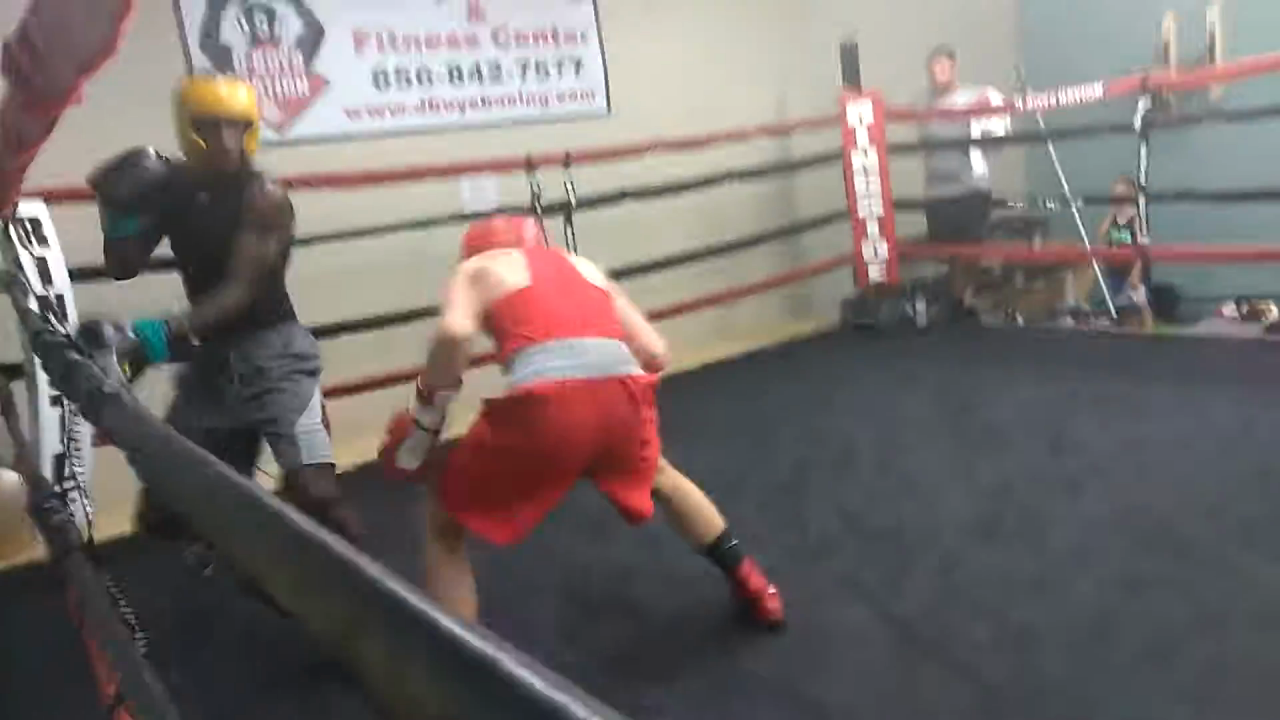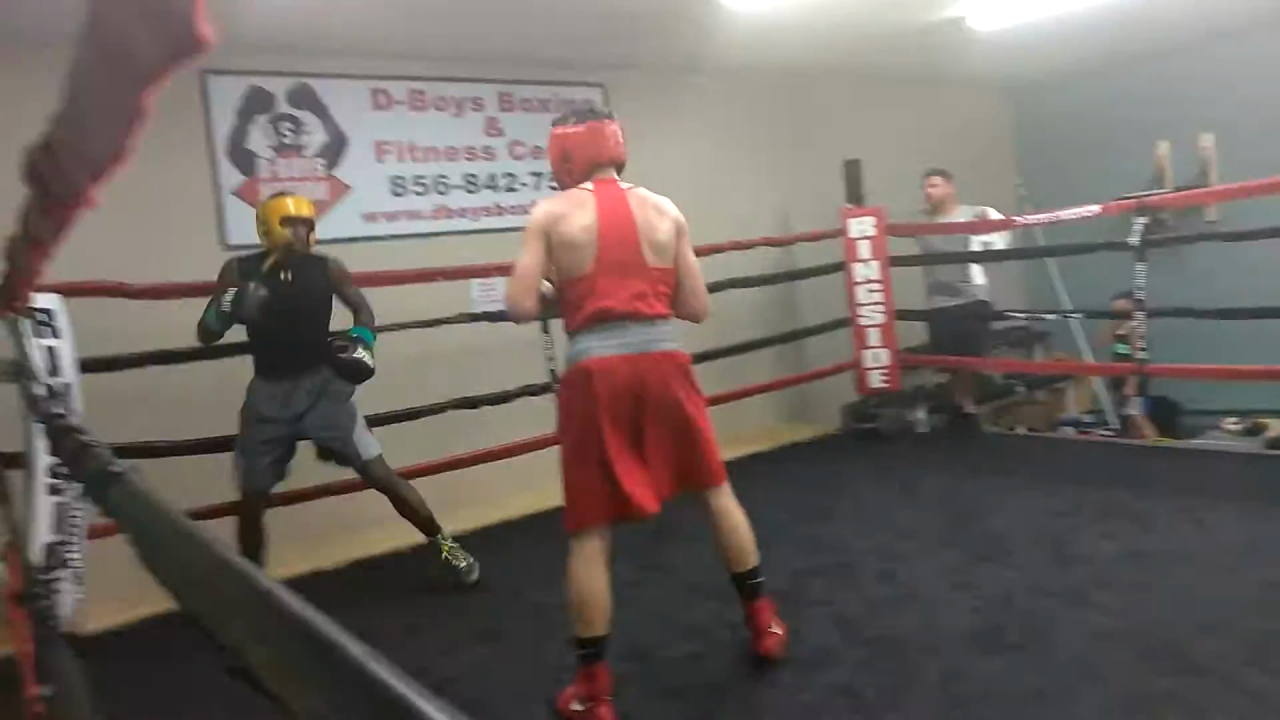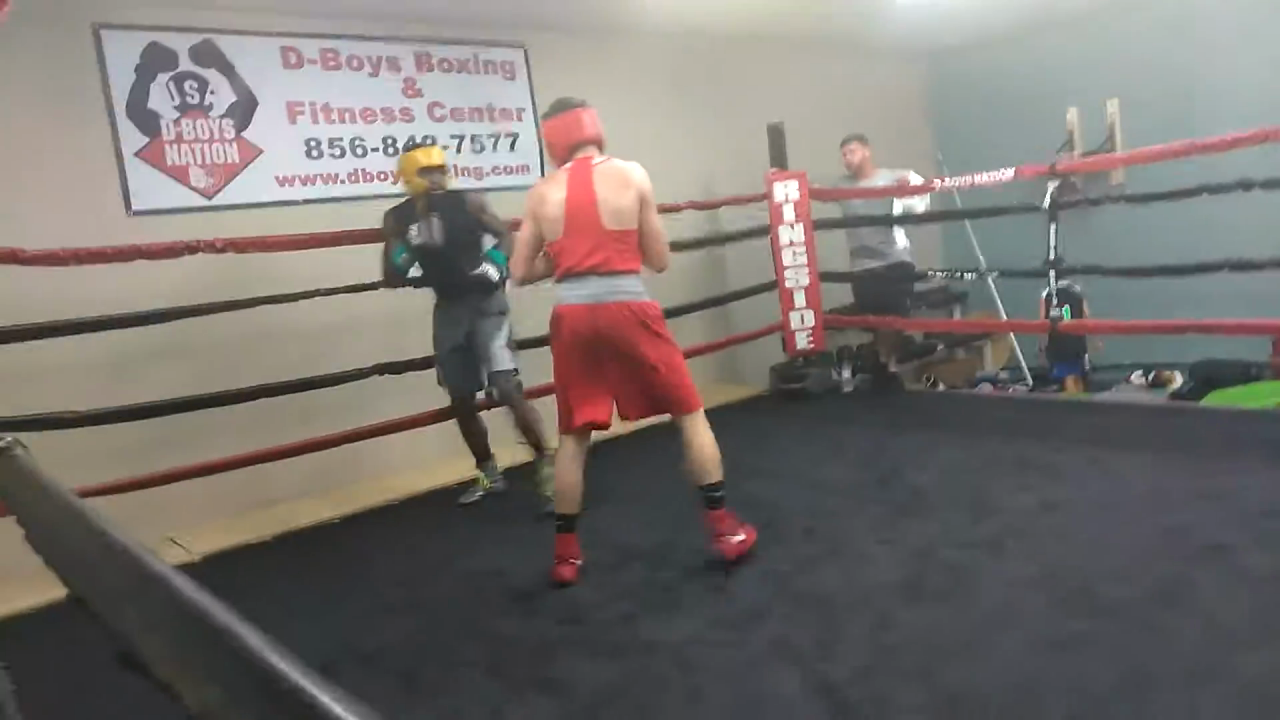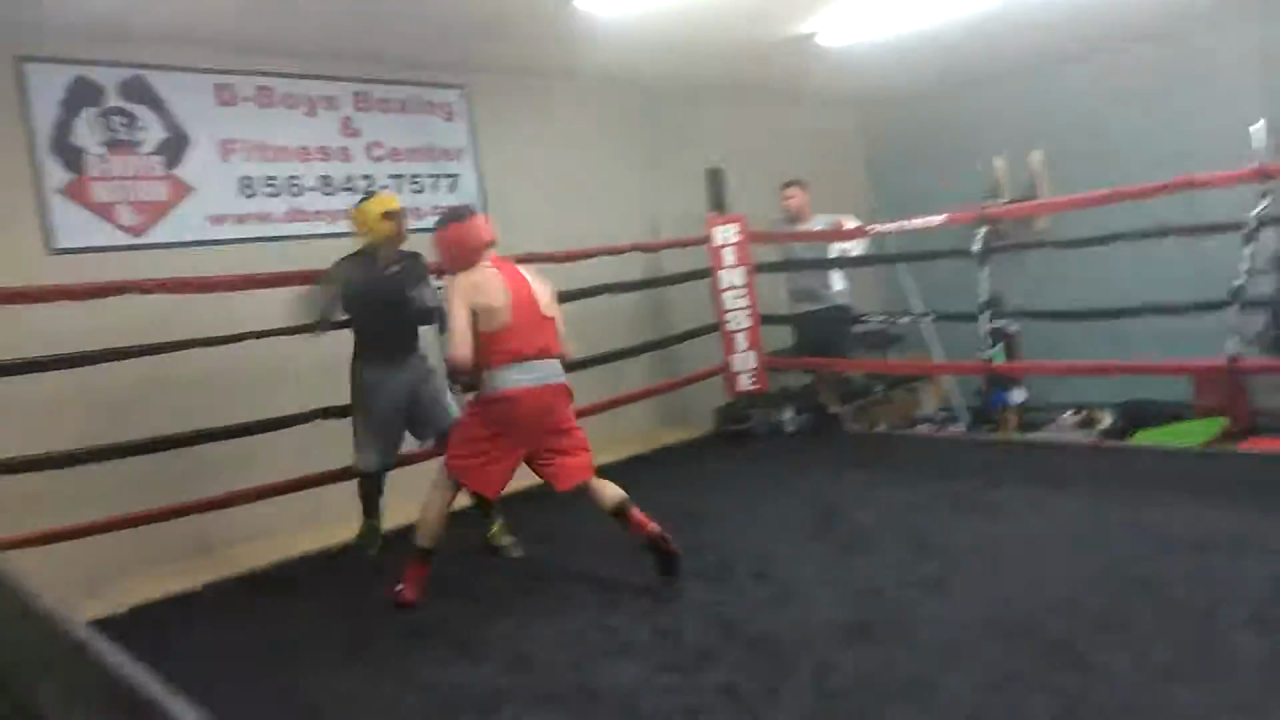
dt=1s
person 1, frame 1
left shoulder: (479, 268)
right shoulder: (588, 270)
left elbow: (454, 334)
right elbow: (654, 356)
left wrist: (424, 418)
left hip: (548, 403)
right hip: (620, 387)
left knee: (444, 525)
right knee: (657, 476)
right ankle: (753, 586)
person 1, frame 2
left shoulder: (551, 213)
right shoulder: (664, 209)
left elbow: (521, 305)
right elbow: (697, 307)
left hip: (596, 373)
right hip: (664, 362)
left knee: (590, 532)
right knee: (715, 490)
right ankle: (763, 619)
person 1, frame 3
left shoulder: (541, 192)
right shoulder: (631, 175)
left elbow: (520, 272)
right elbow: (658, 259)
left hip: (571, 315)
right hip: (627, 309)
left knee: (573, 435)
right knee: (690, 413)
left ankle: (566, 553)
right ankle: (722, 528)
person 1, frame 4
left shoulder: (463, 286)
right shoulder: (537, 279)
left elbow: (459, 356)
left wrist: (480, 365)
left hip: (504, 398)
right hip: (551, 390)
left knee: (447, 481)
right knee: (585, 477)
left ankle: (413, 579)
right ankle: (645, 529)
person 2, frame 1
left shoulder: (264, 198)
right shoulder: (169, 186)
left elbow: (240, 294)
right elbow: (122, 268)
left wrist: (155, 338)
right wrist: (120, 207)
left hip: (274, 354)
right hip: (208, 358)
left knee: (314, 492)
right knee: (161, 516)
person 2, frame 2
left shoulder: (325, 268)
right shoulder: (239, 272)
left elbow: (361, 308)
right elbow: (206, 335)
left wrist: (362, 342)
right wrist: (226, 310)
left hip: (322, 385)
right hip: (269, 394)
left knee: (379, 473)
right knee: (252, 499)
left ankle: (443, 544)
person 2, frame 3
left shoulder: (467, 202)
right shoulder: (397, 219)
left elbow: (505, 238)
right elbow: (392, 277)
left wrist: (496, 263)
right wrist: (409, 247)
left hip: (484, 303)
right hip: (448, 310)
left knee: (508, 390)
right knee: (461, 402)
left ankle: (547, 468)
right ankle: (487, 473)
person 2, frame 4
left shoulder: (413, 263)
right shoulder: (351, 269)
left elbow: (427, 313)
right elbow: (320, 311)
left wrist: (433, 307)
left hip: (413, 365)
right hip: (373, 374)
right knee: (373, 468)
left ankle: (494, 524)
right ankle: (371, 525)
person 3, frame 1
left shoulder: (978, 98)
right shoulder: (922, 105)
left elbow: (999, 132)
left wrist: (988, 113)
left hip: (970, 189)
right hip: (937, 192)
left ankle: (970, 298)
right ankle: (959, 298)
person 3, frame 2
left shoulder: (976, 215)
left elbow: (1000, 240)
left hip: (971, 300)
right hip: (939, 304)
left knee: (971, 359)
left ankle: (968, 407)
right ankle: (962, 407)
person 3, frame 3
left shoulder: (895, 178)
right shoulder: (842, 186)
left elbow: (919, 206)
left wrist: (909, 189)
left hip: (894, 262)
right hip: (862, 267)
left knee: (895, 320)
left ankle: (894, 366)
right ankle: (886, 368)
person 3, frame 4
left shoulder: (833, 223)
right shoulder: (782, 230)
left elbow: (854, 251)
left hip: (832, 304)
right hip: (802, 309)
left knee: (836, 361)
left ankle: (838, 406)
right ankle: (830, 408)
